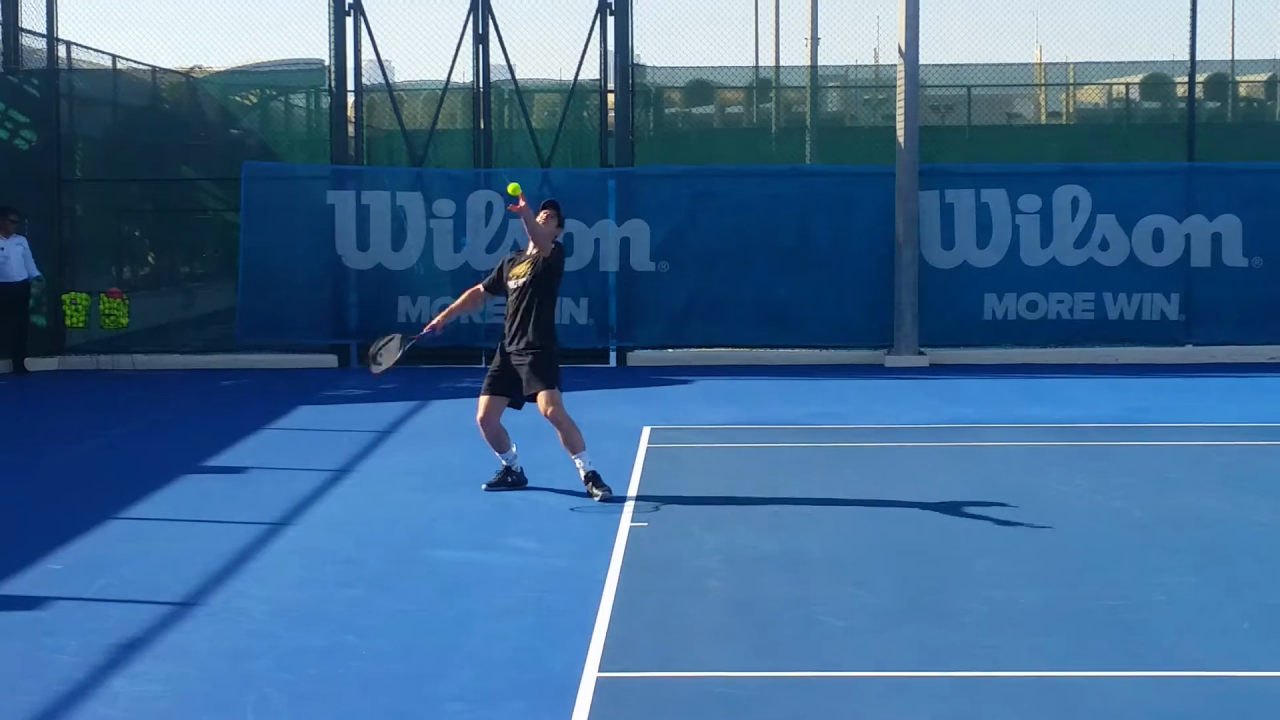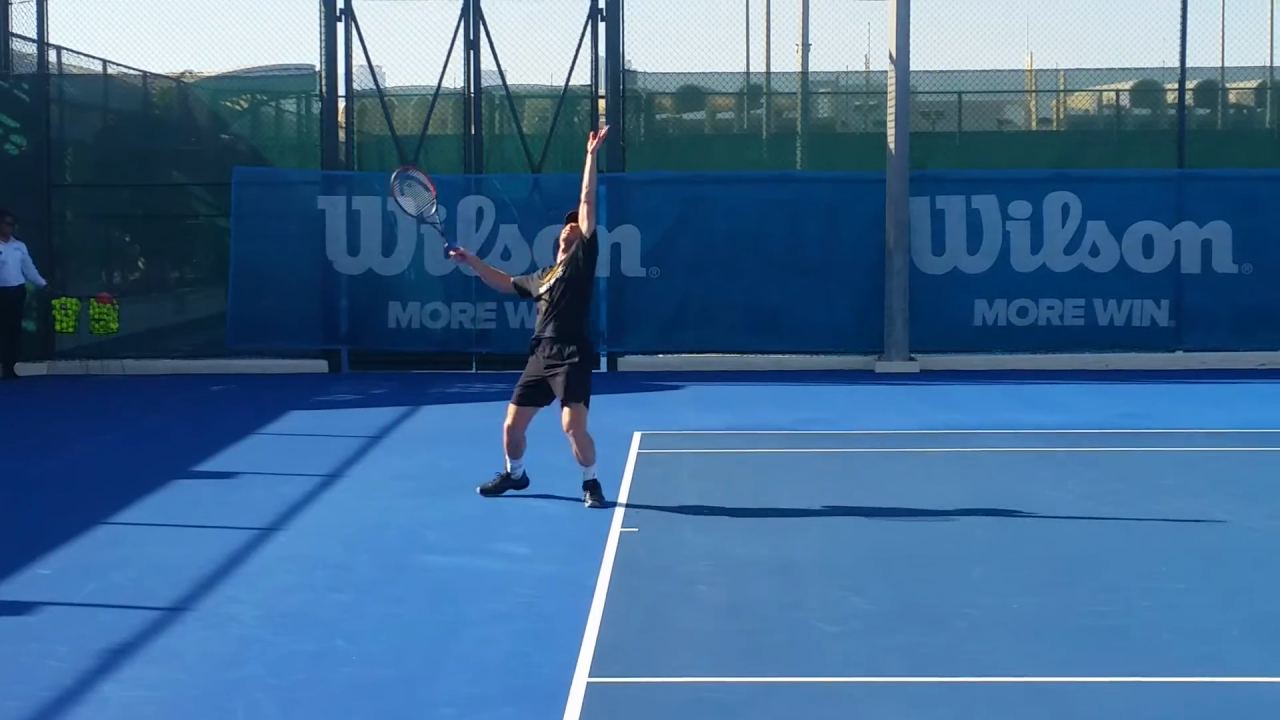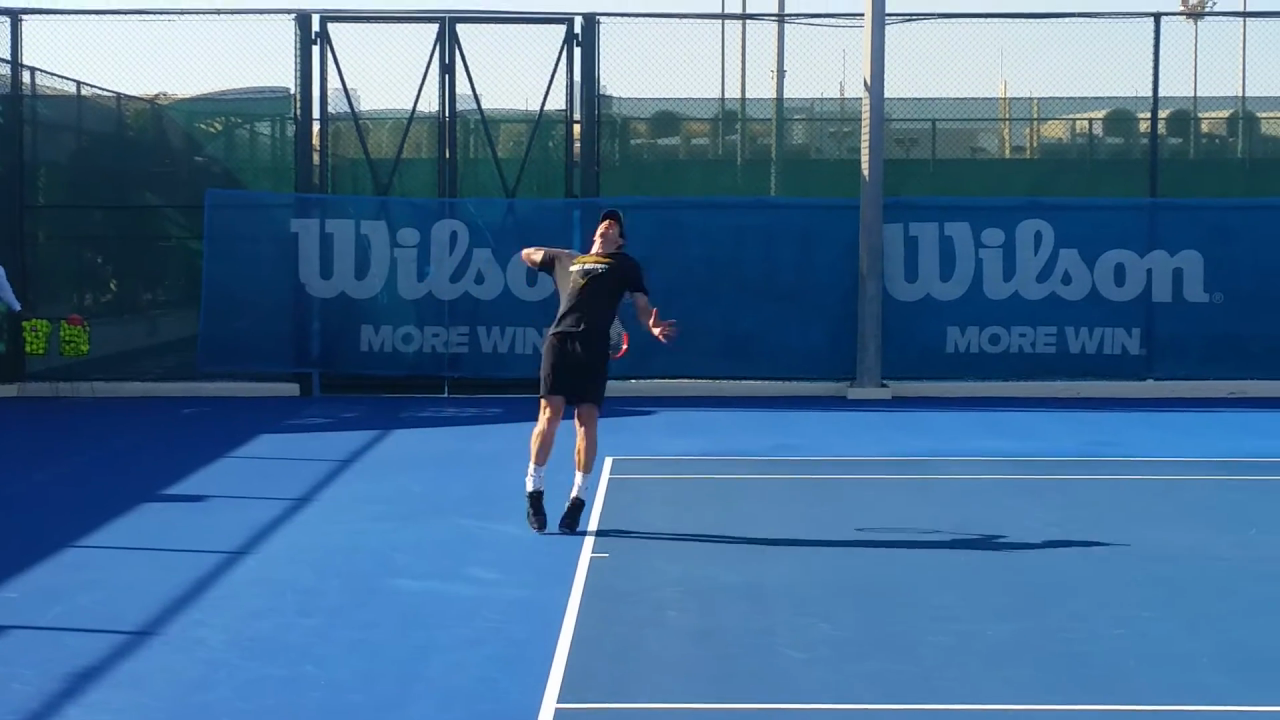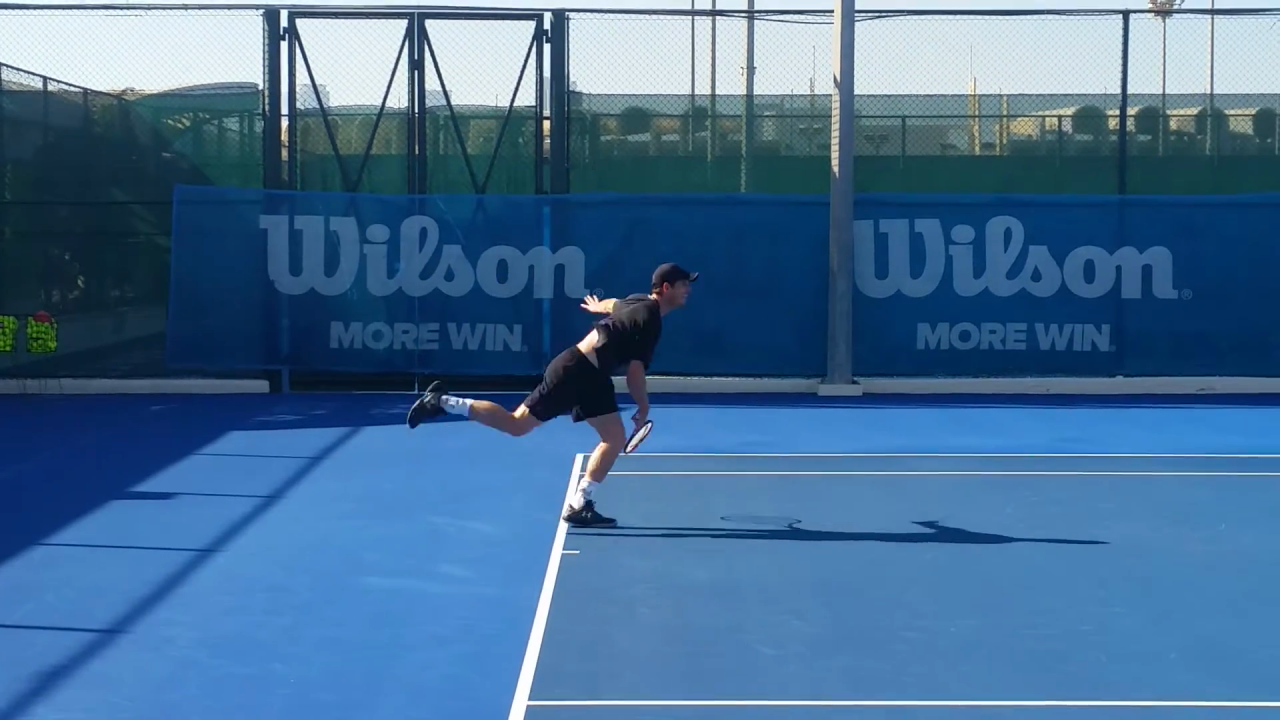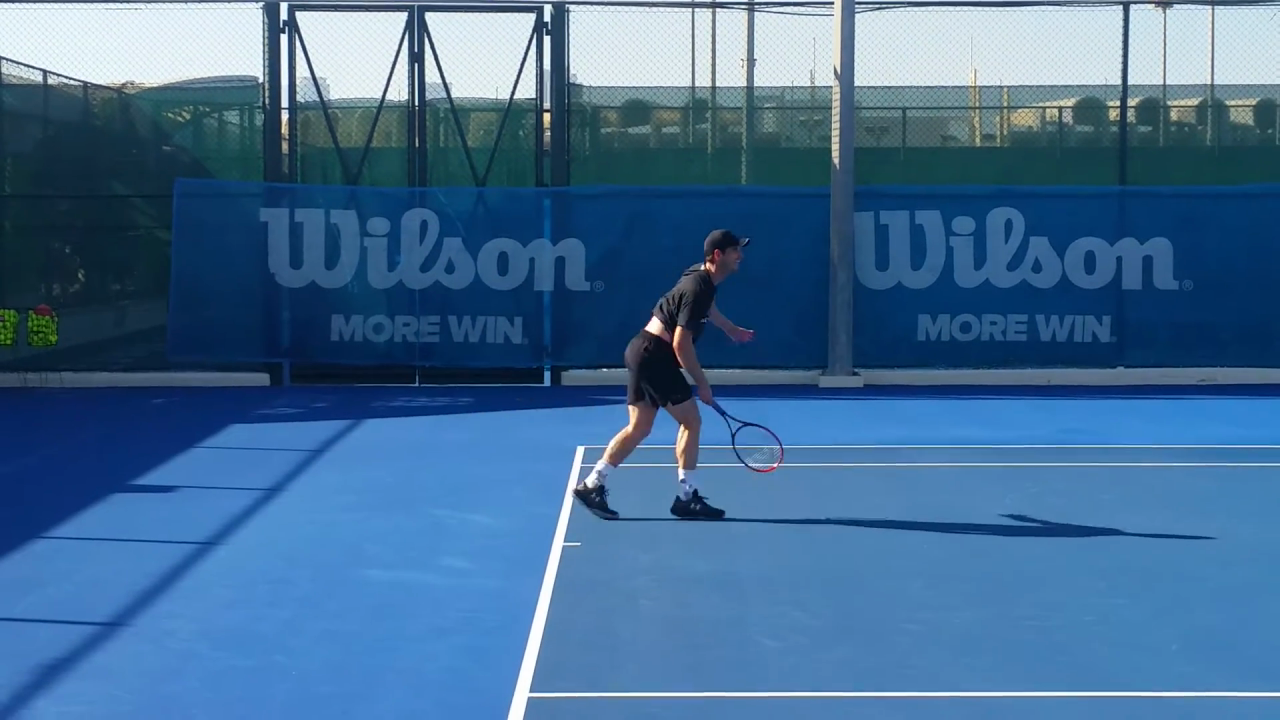
dt=0.4s
person 1, frame 1
left shoulder: (553, 252)
right shoulder: (510, 260)
left elbow: (540, 239)
right elbow: (479, 293)
left wrist: (524, 217)
right wrist: (443, 317)
left hip: (539, 354)
right hip: (509, 353)
left knee: (553, 411)
right knee: (486, 417)
left ankle: (589, 475)
right ankle: (513, 469)
person 1, frame 2
left shoulder: (584, 258)
right shoulder: (540, 275)
left elbow: (587, 203)
right elbow: (502, 281)
left wrist: (592, 154)
right wrist: (469, 259)
left hip: (573, 357)
right hip: (539, 358)
left knee: (574, 427)
right knee: (512, 426)
left ankle: (590, 481)
right ankle: (514, 474)
person 1, frame 3
left shoulder: (623, 265)
right shoulder: (566, 259)
left elbow: (643, 306)
right elbow: (528, 256)
left wrist: (654, 326)
right wrist: (539, 255)
left hip: (594, 351)
right hip: (563, 343)
left knee: (588, 425)
right knee: (549, 417)
left ankle: (576, 502)
right ankle: (534, 492)
person 1, frame 4
left shoulder: (639, 302)
right shoulder: (650, 322)
left elbow: (613, 305)
right elbow: (635, 375)
left wrist: (599, 308)
right wrist: (644, 409)
left hip: (590, 375)
right hip: (575, 373)
left knee: (615, 440)
right knee: (516, 424)
left ankle: (580, 505)
right ankle: (444, 402)
person 1, frame 5
left shoulder: (701, 277)
right shoulder: (698, 287)
left elbow: (707, 310)
right elbow: (681, 342)
left wrist: (731, 329)
right wrist: (701, 382)
left hip: (645, 351)
right hip: (653, 354)
left knee: (638, 428)
right knee: (692, 420)
left ankle: (591, 486)
right ankle: (687, 497)
